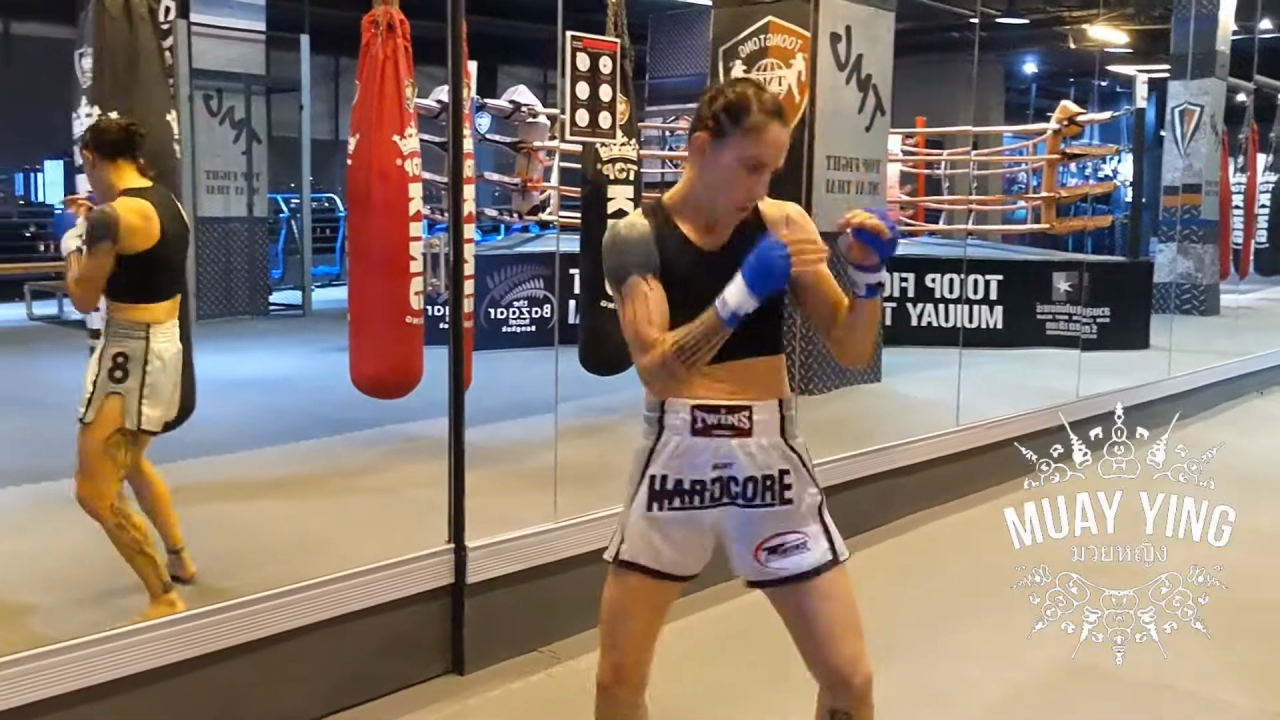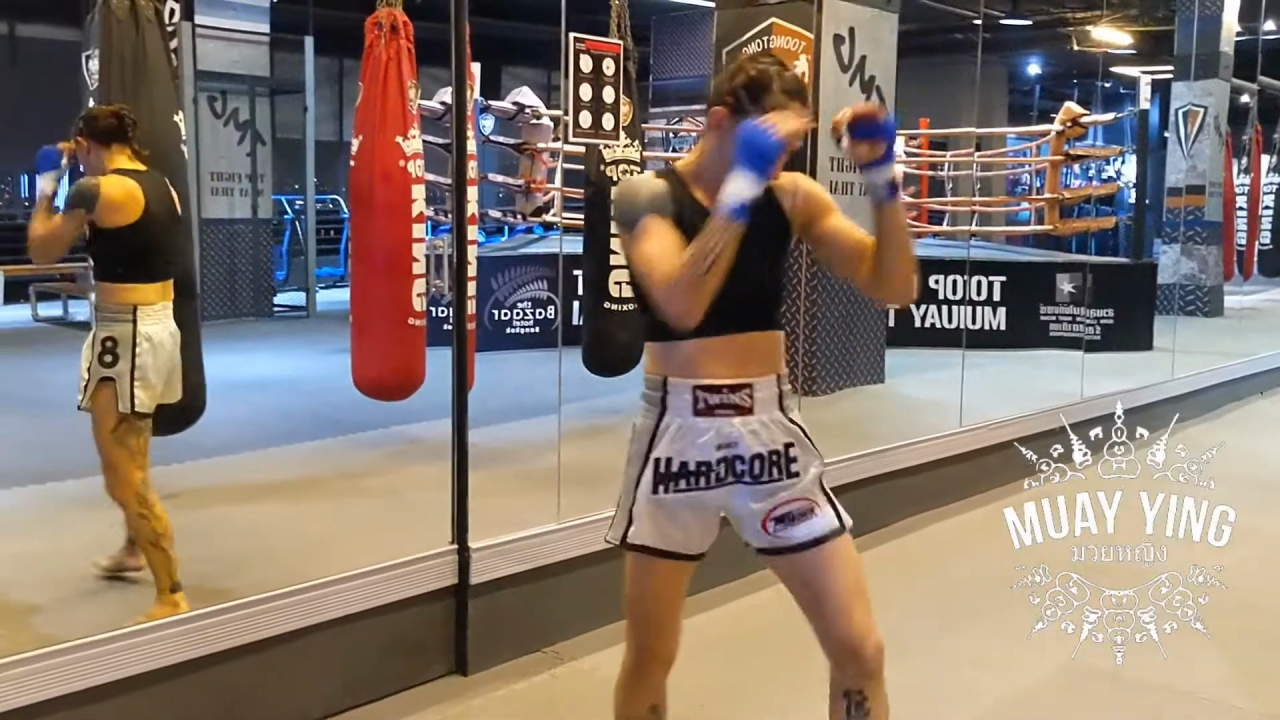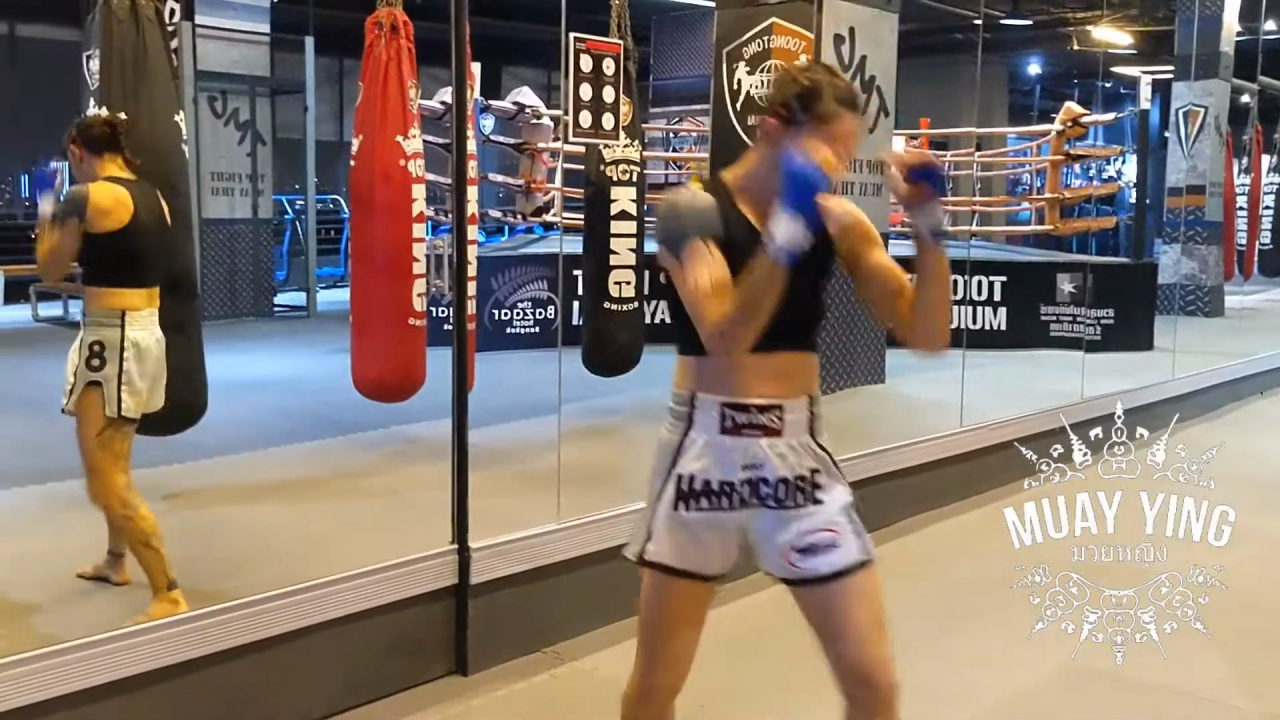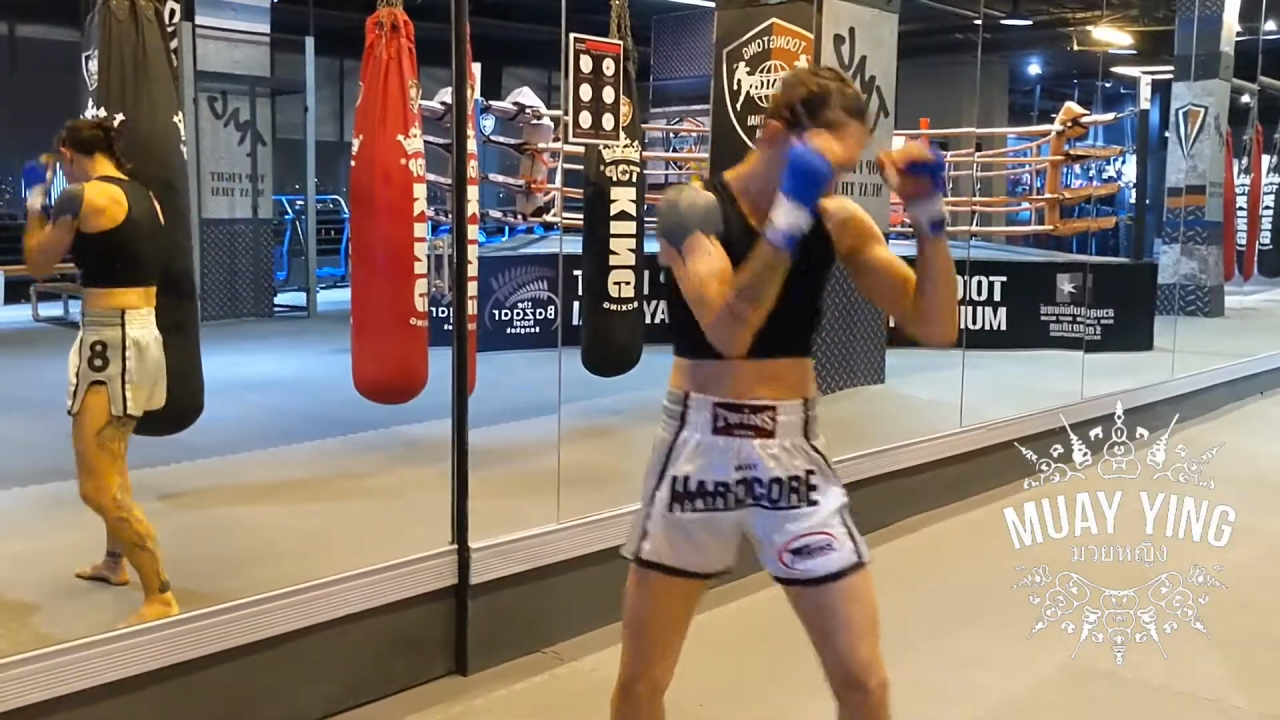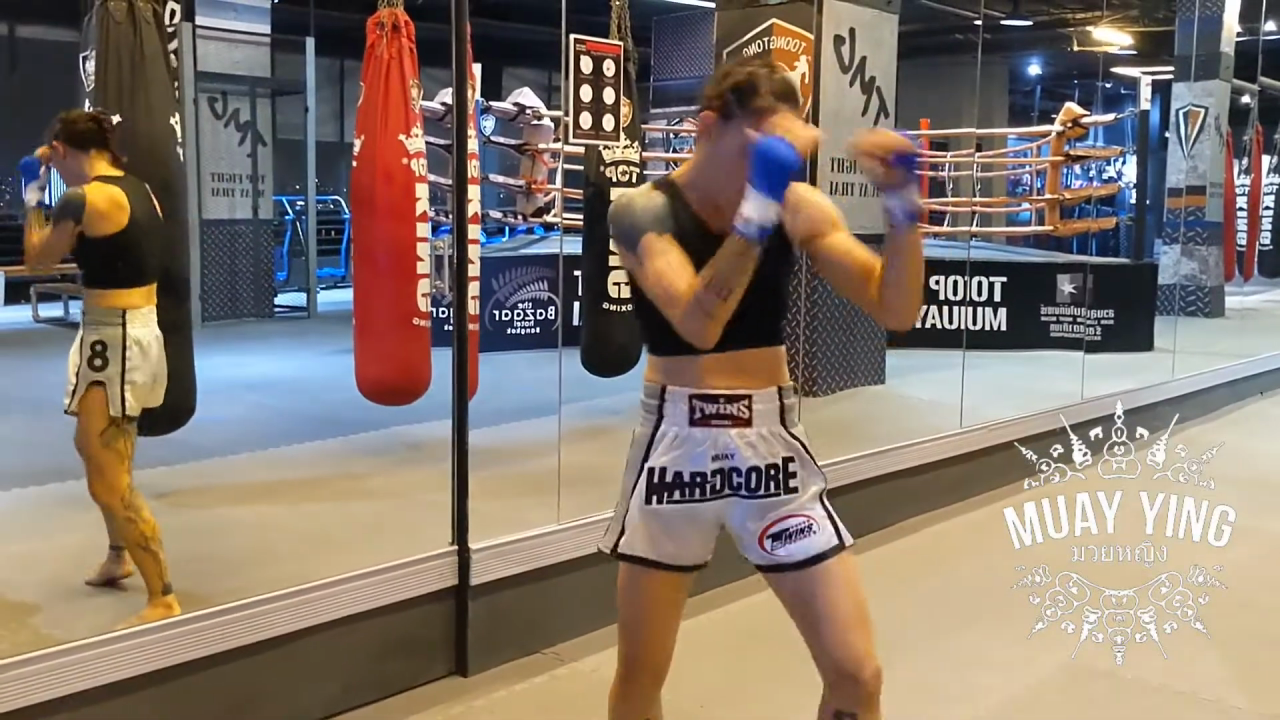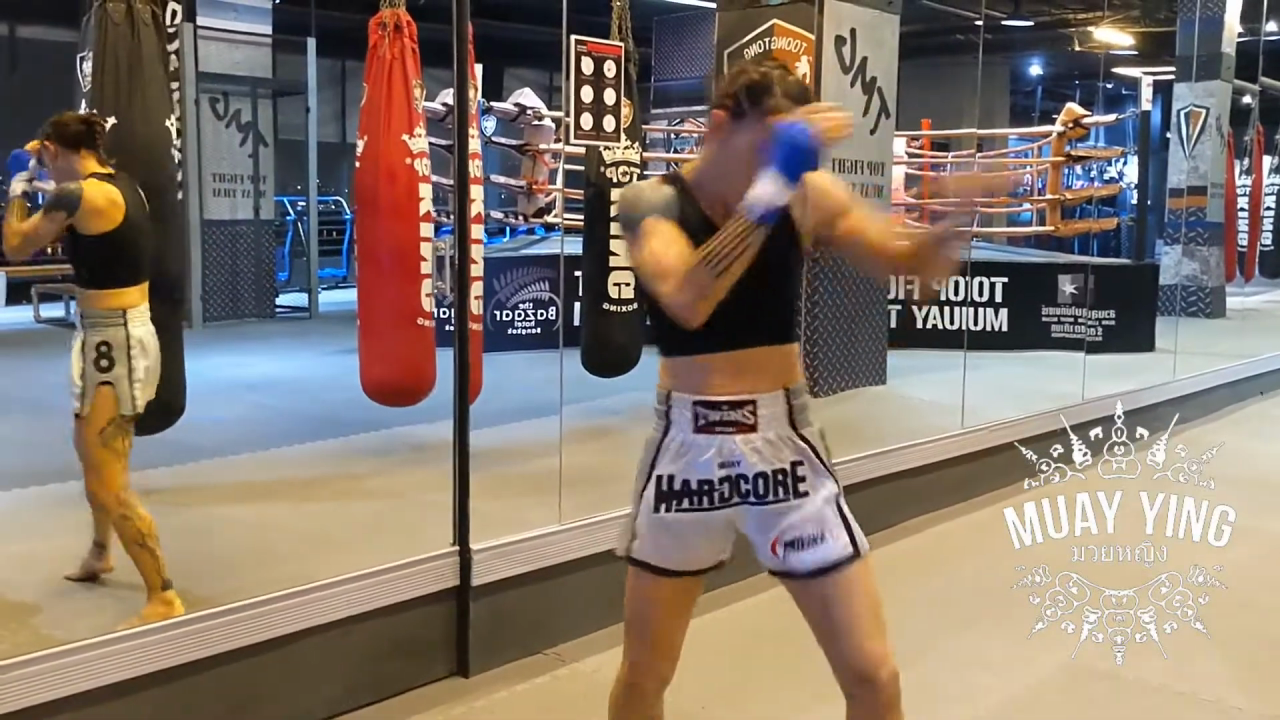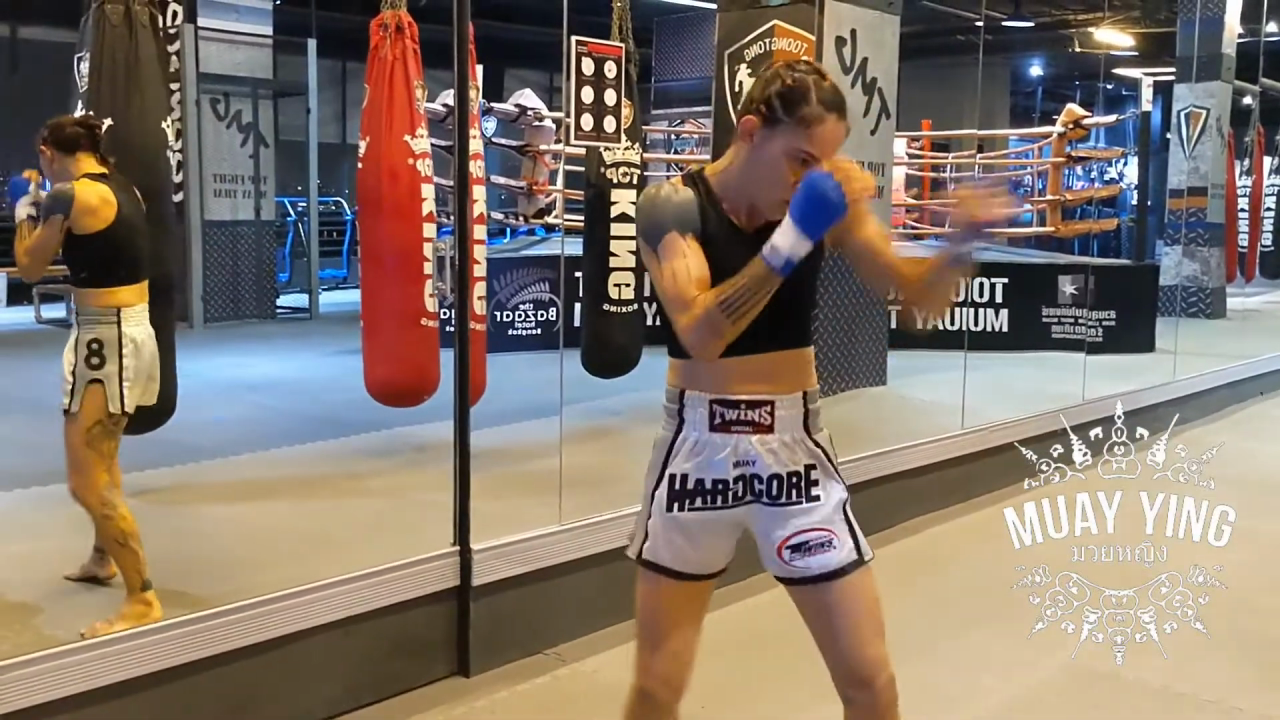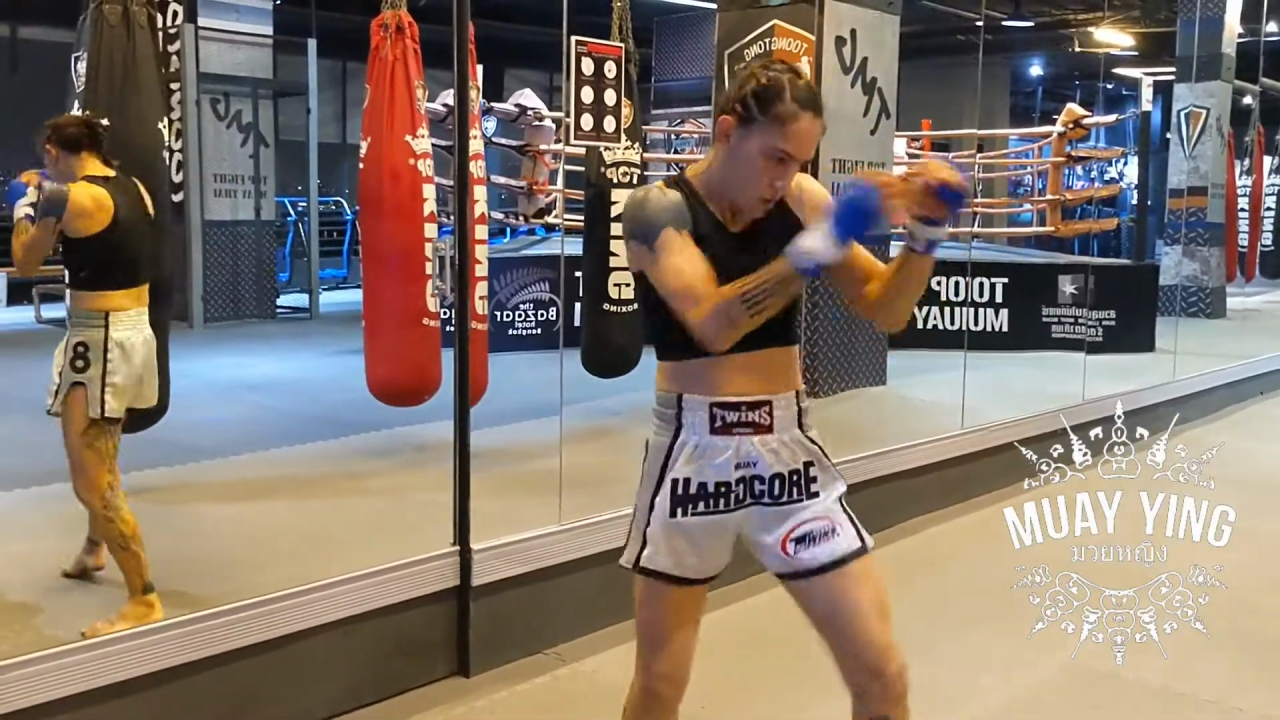
dt=0.2s
person 1, frame 1
left shoulder: (784, 225)
right shoulder: (636, 236)
left elbow: (854, 352)
right elbow: (656, 371)
left wrist: (868, 273)
right wrist: (743, 294)
left hip: (769, 461)
right hip: (678, 461)
person 1, frame 2
left shoulder: (793, 196)
right shoulder: (647, 195)
left elbow: (896, 290)
right elbow: (682, 305)
left wrist: (880, 176)
right wrist: (742, 185)
left hip: (771, 433)
right hip: (679, 436)
left knee: (860, 650)
right knee: (647, 661)
person 1, frame 3
left shoulder: (838, 220)
right shoulder: (692, 208)
left elbow: (928, 335)
right elbow: (724, 335)
left wrist: (927, 218)
right wrist: (789, 227)
left hip: (798, 454)
right hip: (704, 452)
person 1, frame 4
left shoulder: (839, 222)
right shoulder: (692, 208)
left elbow: (936, 328)
right elbow: (728, 331)
left wrist: (929, 216)
right wrist: (791, 211)
left hip: (793, 458)
right hip: (700, 454)
person 1, frame 5
left shoulder: (799, 207)
right shoulder: (643, 209)
left elbow: (896, 310)
right elbow: (698, 324)
left wrist: (901, 202)
right wrist: (758, 205)
left hip: (770, 443)
right hip: (676, 445)
person 1, frame 6
left shoulder: (808, 198)
right shoulder: (652, 202)
left elbow: (921, 262)
right elbow: (688, 301)
right wrist: (771, 186)
left hip: (783, 447)
right hip: (689, 450)
person 1, frame 7
left shoulder: (824, 198)
right shoulder: (675, 205)
left elbow: (922, 301)
right elbow: (700, 334)
left wrist: (960, 247)
right wrist: (794, 237)
left hip: (796, 451)
right hip: (703, 453)
person 1, frame 8
left shoulder: (802, 198)
right shoulder: (659, 208)
left elbow: (886, 310)
right elbow: (714, 326)
left wrist: (925, 227)
right wrist: (825, 239)
left hip: (787, 449)
right hip: (694, 452)
person 2, frame 1
left shoulder: (115, 215)
right shoulder: (170, 202)
left elbow: (83, 297)
left wrist: (72, 239)
left hip: (130, 354)
right hip: (163, 346)
left knee: (96, 493)
right knee: (130, 461)
left ankle: (165, 598)
right ankle: (178, 559)
person 2, frame 2
left shoulder: (96, 189)
right shoulder: (162, 186)
left elbow: (42, 250)
left wrist: (47, 182)
left hip: (123, 336)
right hip: (159, 328)
left knee: (126, 480)
right knee: (125, 454)
left ankle: (170, 598)
right ankle: (134, 550)
person 2, frame 3
left shoulder: (87, 196)
right shoulder: (153, 198)
left elbow: (51, 270)
left wrist: (48, 206)
left hip: (110, 342)
right hip: (144, 335)
left knee: (108, 486)
right knee: (112, 463)
left ankle: (168, 595)
right ankle: (115, 561)
person 2, frame 4
left shoulder: (80, 196)
right shoulder: (144, 196)
left elbow: (38, 262)
left wrist: (36, 198)
left hip: (111, 342)
right hip: (142, 335)
left knee: (99, 486)
right knee: (108, 460)
left ankle: (160, 598)
right ankle: (115, 561)
person 2, frame 5
left shoulder: (83, 199)
right shoulder: (139, 190)
left elbow: (37, 259)
left wrist: (32, 192)
left hip: (112, 341)
right hip: (141, 333)
left knee: (110, 485)
right knee: (90, 446)
left ankle: (163, 601)
right ankle: (119, 557)
person 2, frame 6
left shoulder: (77, 194)
right shoulder: (124, 186)
right wrist: (50, 190)
left hip: (111, 341)
right hip: (130, 331)
left knee: (107, 484)
right knee: (93, 448)
left ankle: (163, 599)
right ankle: (99, 552)
person 2, frame 7
left shoulder: (69, 195)
right shoulder: (122, 188)
left elbow: (30, 267)
left wrist: (25, 209)
left hip: (105, 339)
right hip: (129, 332)
left knee: (89, 482)
right knee: (99, 455)
left ankle: (142, 599)
right ankle: (102, 558)
person 2, frame 8
left shoulder: (67, 197)
right shoulder: (134, 188)
left elbow: (24, 264)
left wrist: (24, 207)
left hip: (98, 342)
right hip: (133, 334)
left knee: (93, 482)
right knee: (95, 456)
left ankle: (143, 601)
right ankle: (94, 549)
